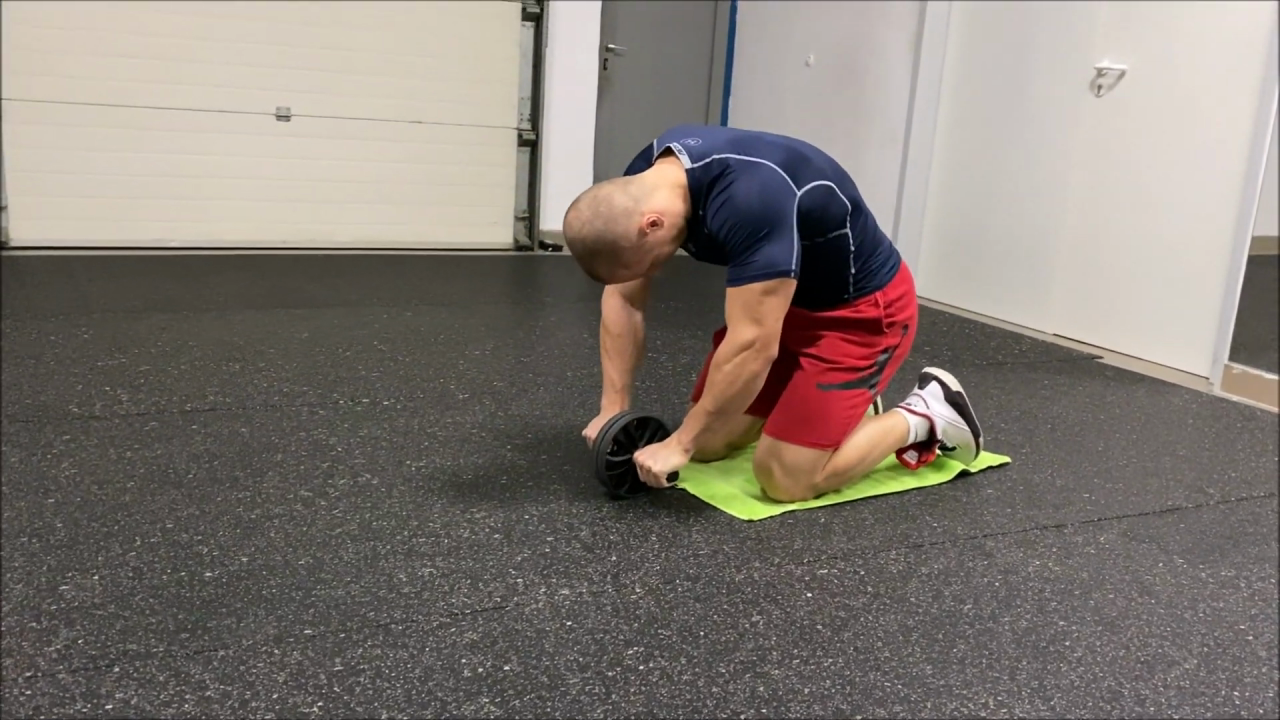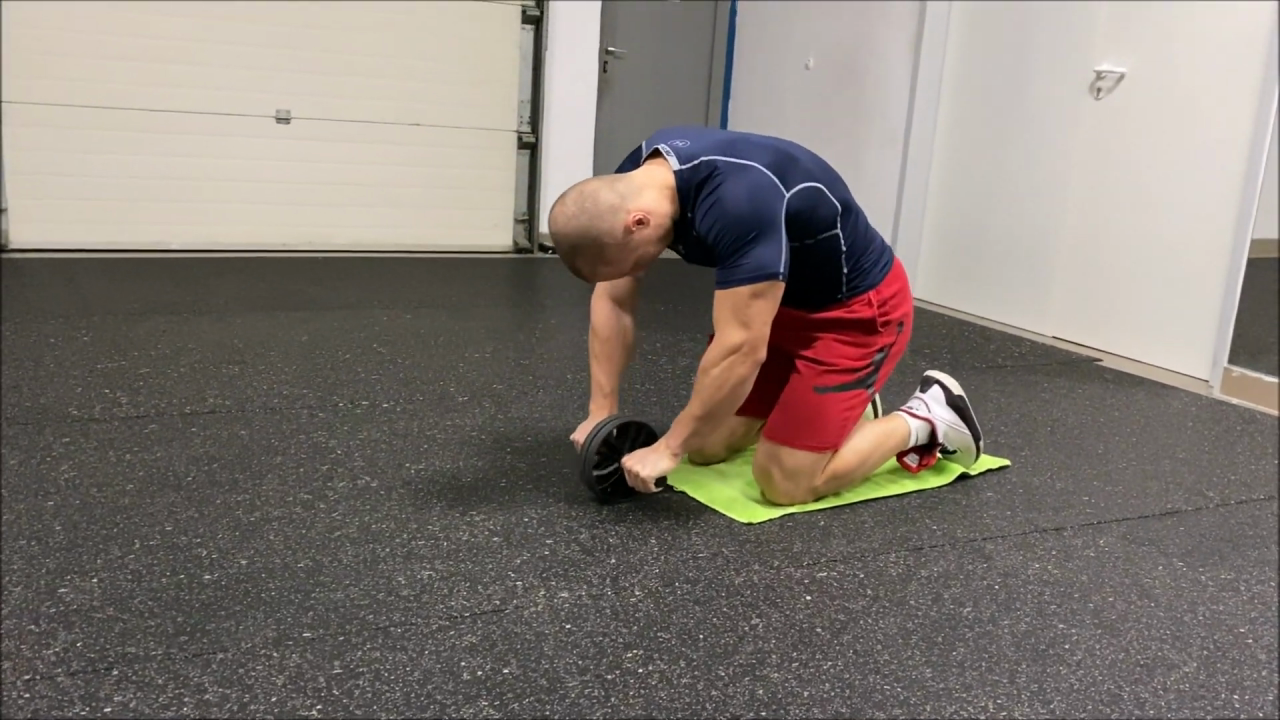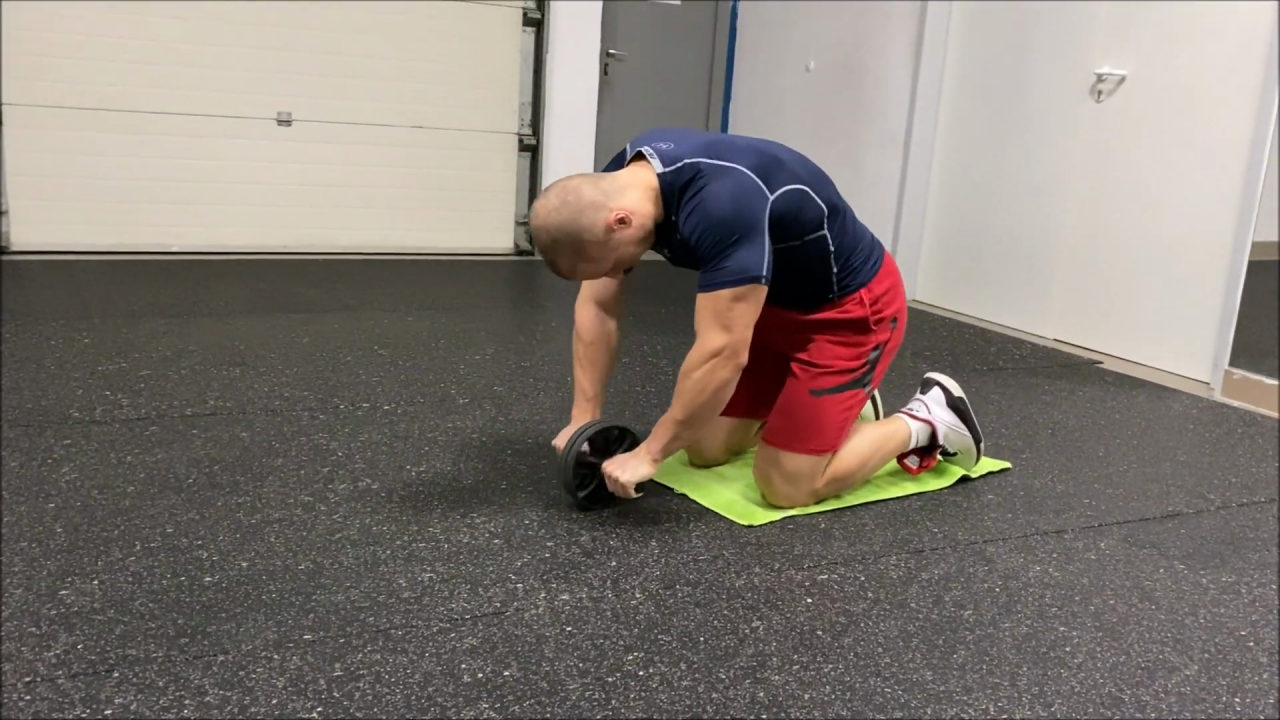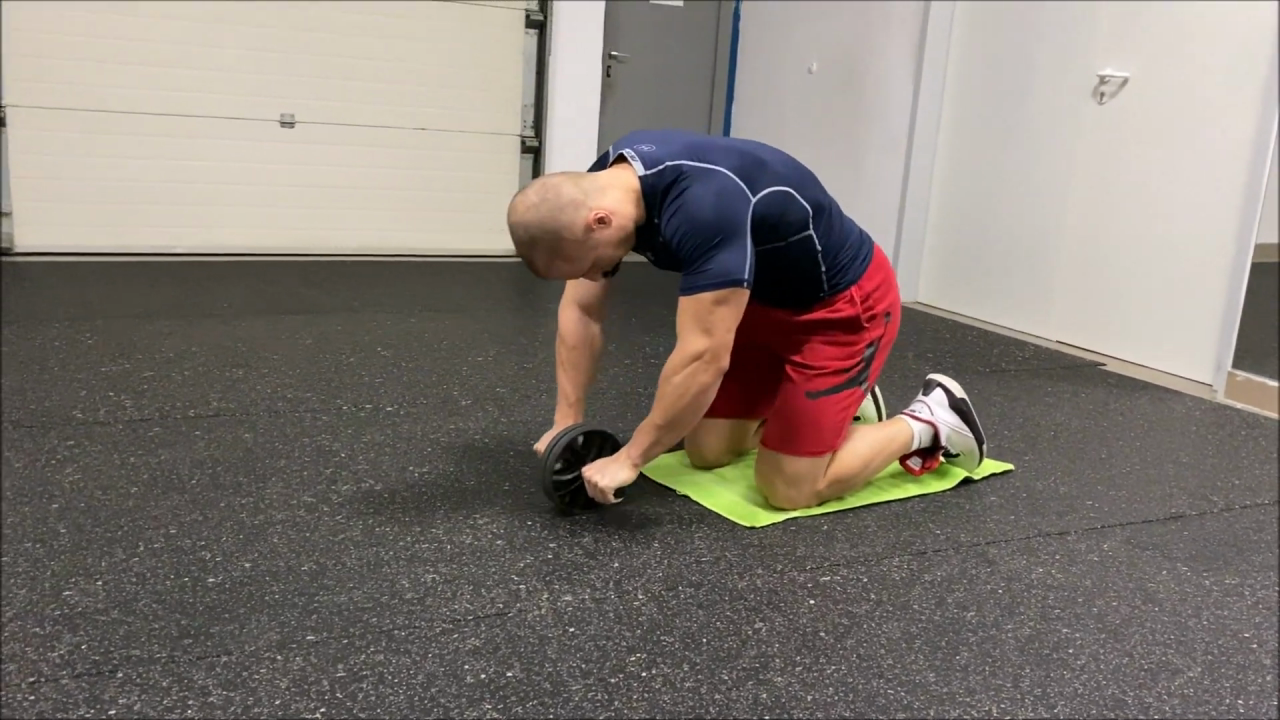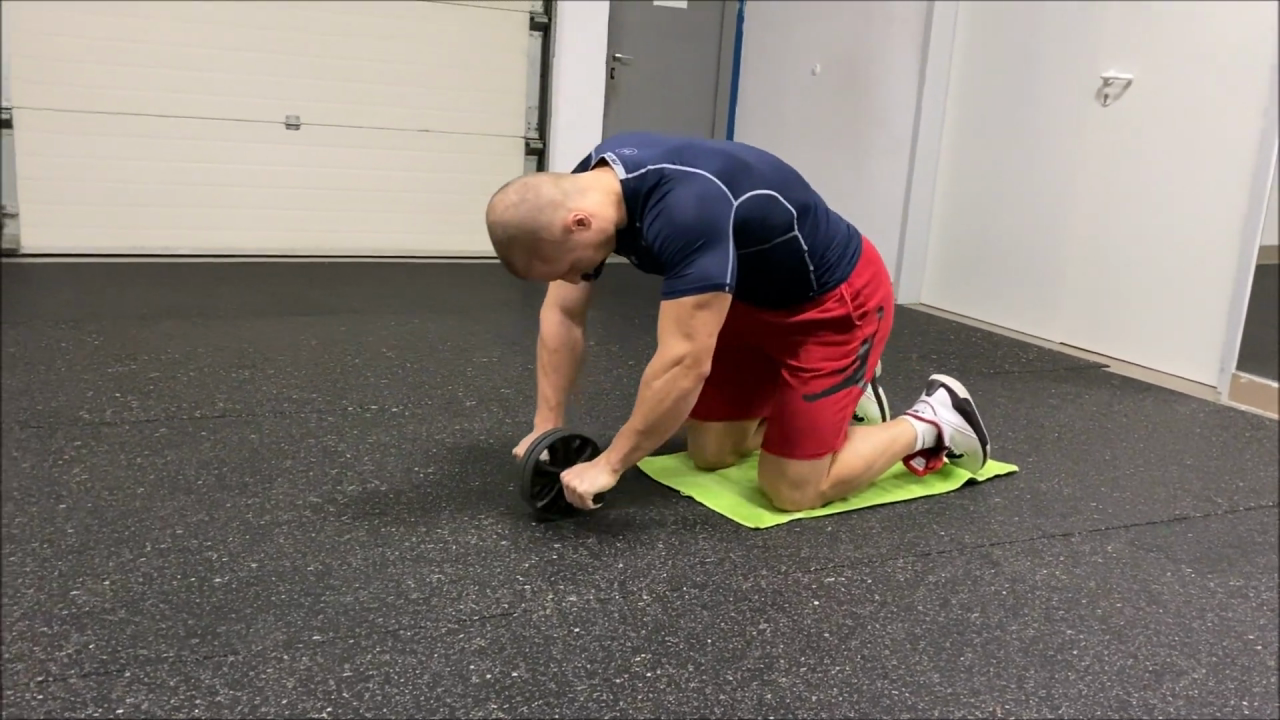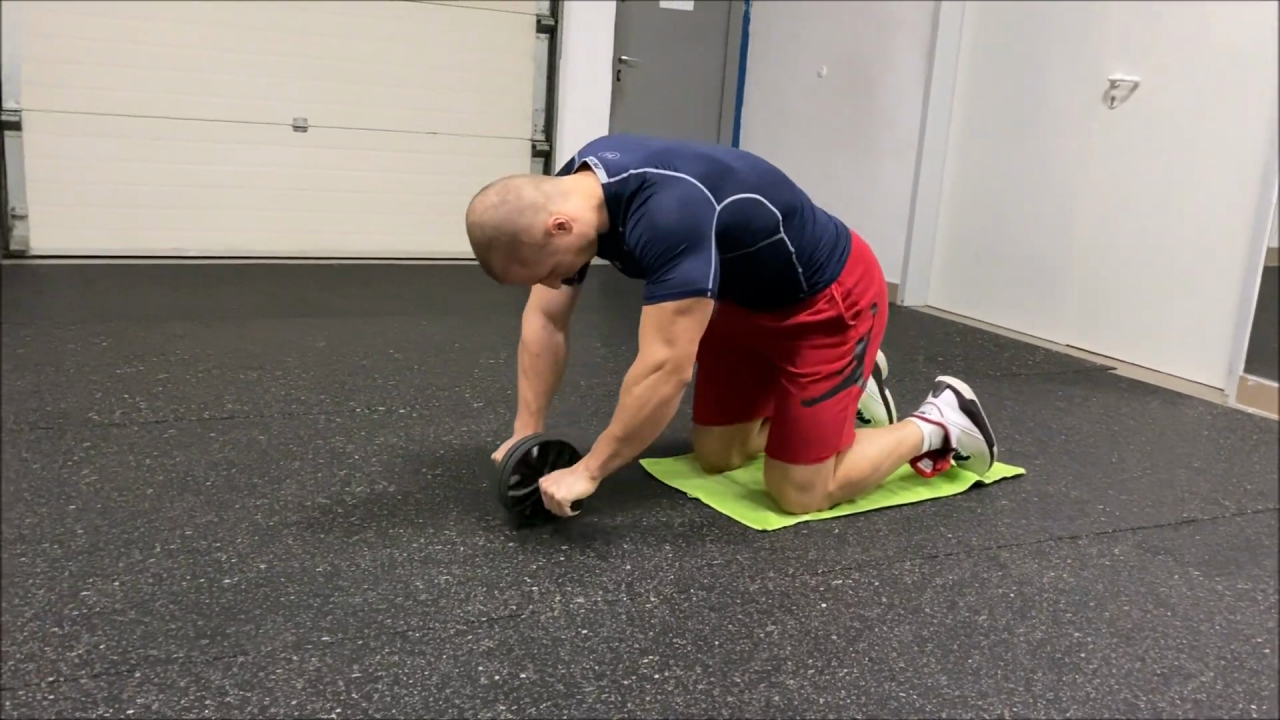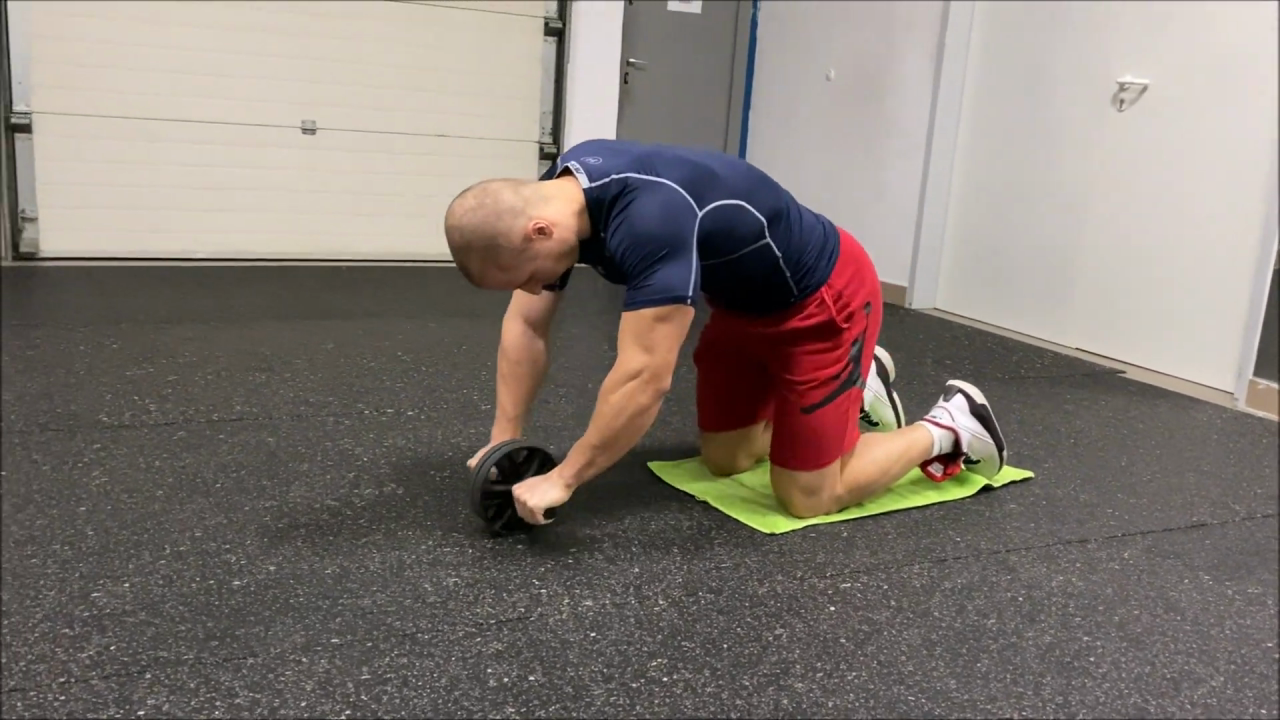
dt=0.1s
person 1, frame 1
left shoulder: (749, 200)
right shoulder: (644, 181)
left elbow: (753, 346)
right elbow: (622, 300)
left wrist: (679, 444)
right wrist: (613, 408)
left hip: (863, 307)
right hip: (785, 300)
left knee: (784, 478)
right knee: (710, 443)
left ankle: (922, 416)
right ankle: (838, 391)
person 1, frame 2
left shoulder: (738, 201)
right shoulder: (630, 184)
left elbow: (741, 349)
right elbow: (611, 303)
left wrist: (667, 449)
right wrist: (601, 412)
left hip: (857, 308)
right hip: (779, 301)
left knee: (784, 481)
right knee: (706, 446)
left ankle: (923, 420)
right ankle: (835, 395)
person 1, frame 3
left shoulder: (721, 204)
right shoulder: (617, 186)
left elbow: (723, 353)
right elbow: (596, 308)
left wrist: (649, 454)
right wrist: (583, 417)
left hip: (852, 305)
right hip: (775, 298)
left knee: (787, 485)
right knee: (706, 451)
left ankle: (923, 421)
right ankle: (829, 392)
person 1, frame 4
left shoulder: (704, 206)
right shoulder: (599, 188)
left elbow: (704, 358)
right elbow: (580, 313)
left wrist: (629, 459)
right wrist: (565, 422)
left hip: (843, 304)
right hip: (765, 298)
left knee: (788, 488)
right knee: (707, 453)
left ankle: (925, 422)
right ankle: (829, 396)
person 1, frame 5
left shoulder: (686, 210)
right shoulder: (586, 188)
left elbow: (686, 363)
right elbow: (562, 317)
left wrist: (609, 465)
right wrist: (545, 426)
left hip: (839, 299)
right hip: (759, 294)
left knee: (793, 490)
right knee: (710, 454)
left ankle: (929, 423)
right ankle: (840, 388)
person 1, frame 6
left shoulder: (668, 214)
right shoulder: (568, 191)
left elbow: (667, 369)
right elbow: (544, 321)
left wrist: (588, 472)
right wrist: (526, 432)
left hip: (831, 299)
right hip: (750, 296)
left knee: (798, 493)
right knee: (715, 456)
left ankle: (936, 425)
right ankle: (849, 392)
person 1, frame 7
left shoulder: (650, 221)
right shoulder: (554, 198)
left elbow: (646, 379)
right elbow: (526, 327)
left wrist: (563, 480)
right wrist: (503, 438)
left hip: (825, 298)
right hip: (747, 297)
left knee: (808, 497)
right knee: (724, 460)
left ankle: (946, 429)
right ankle: (854, 390)
